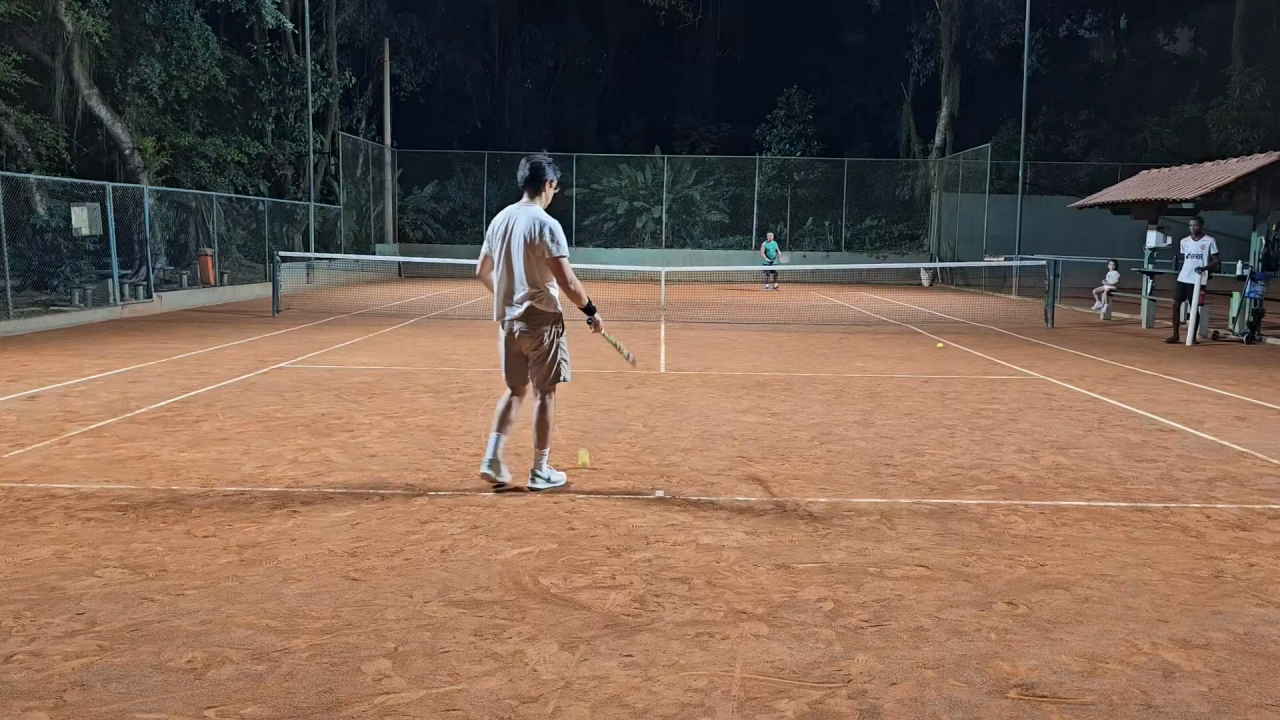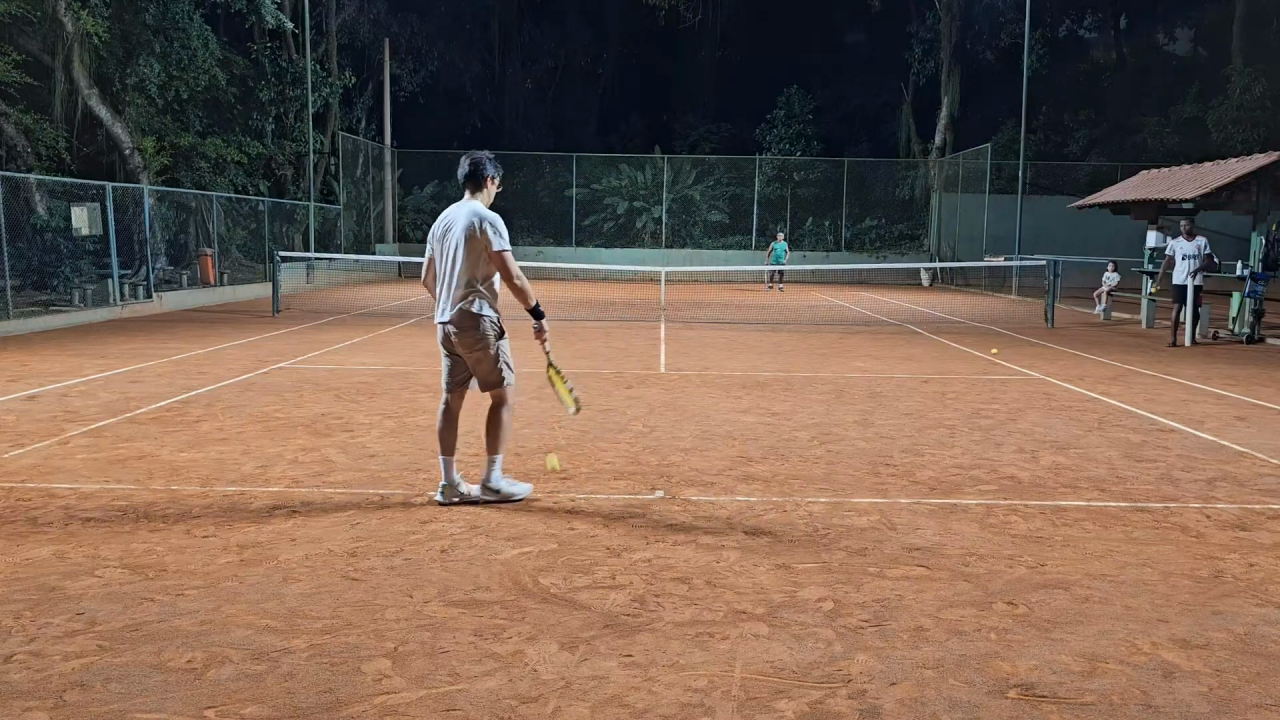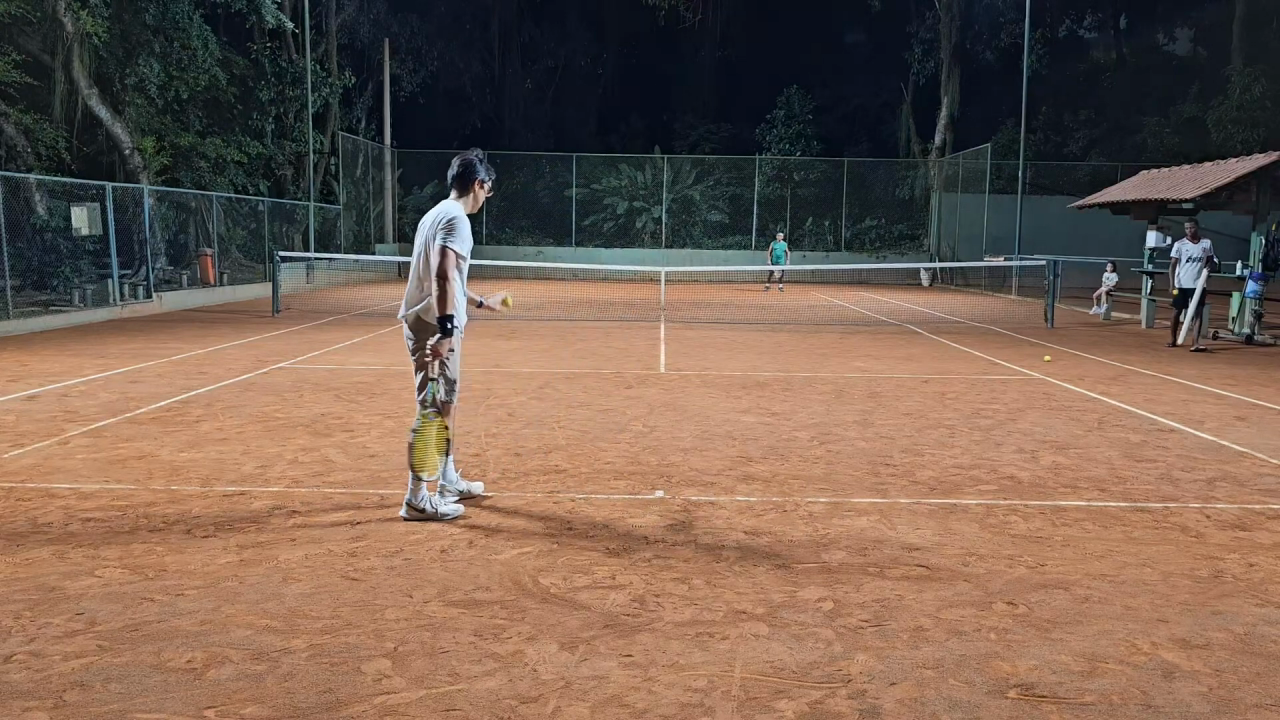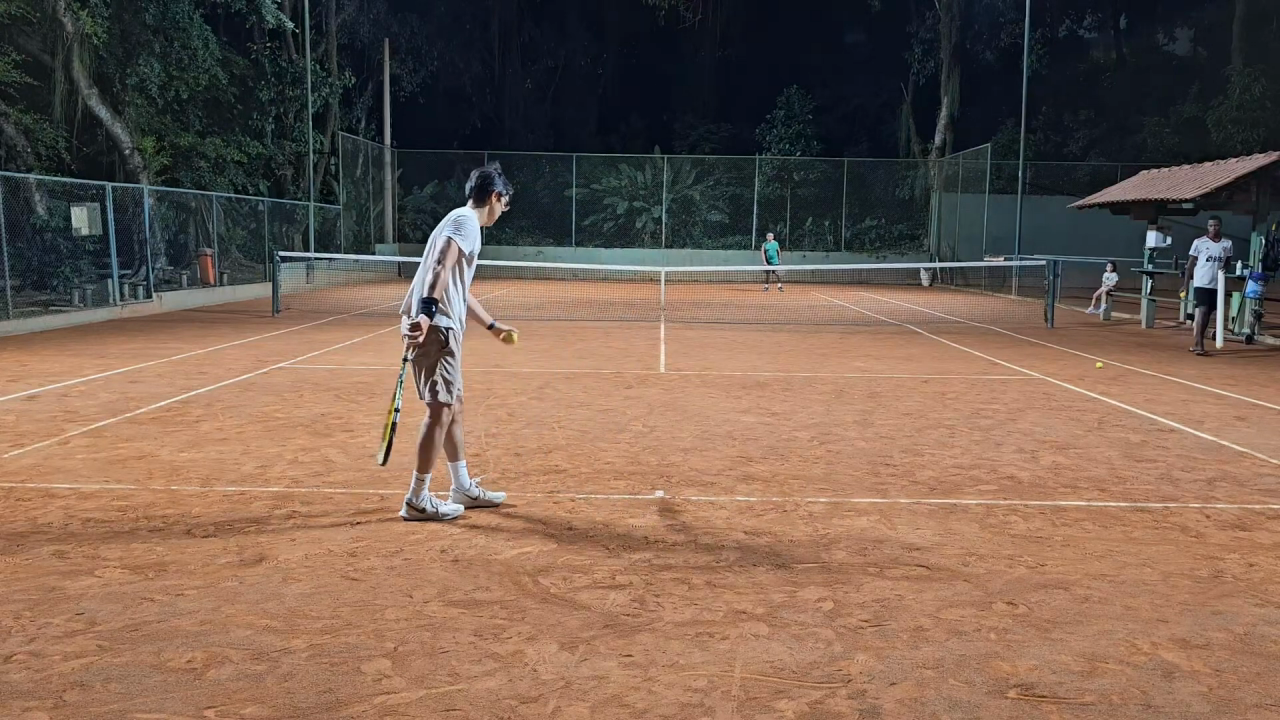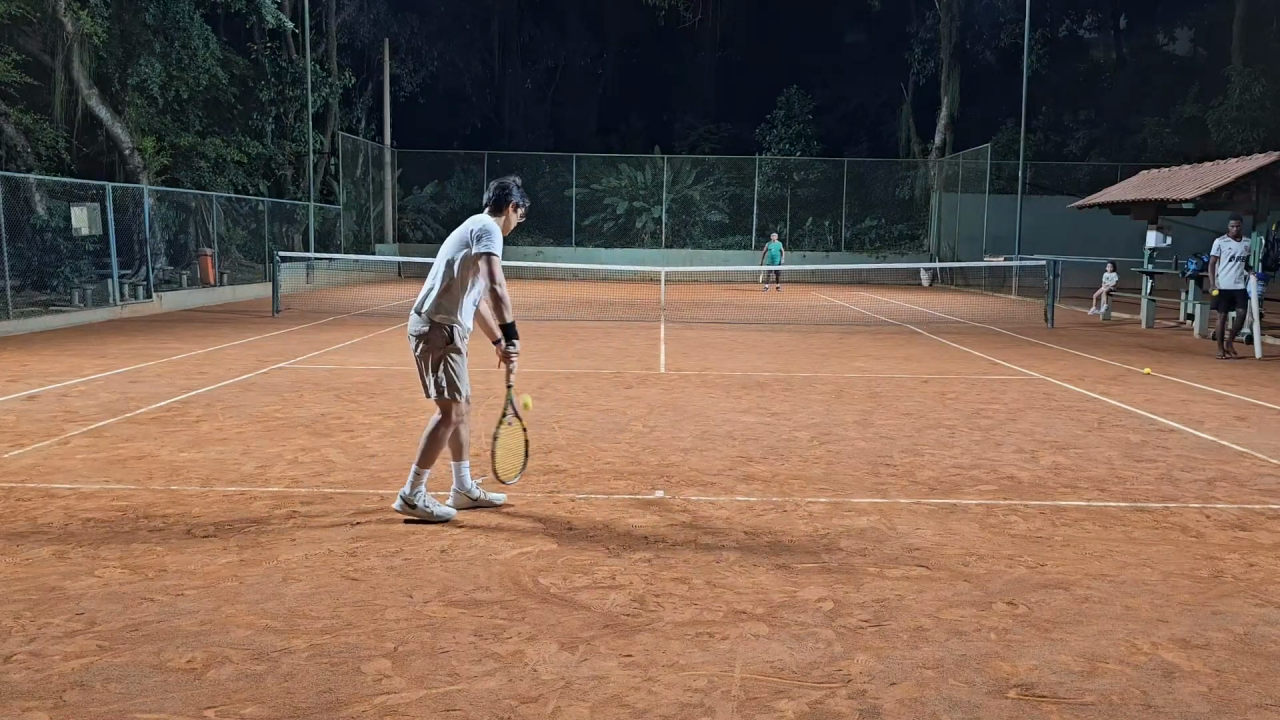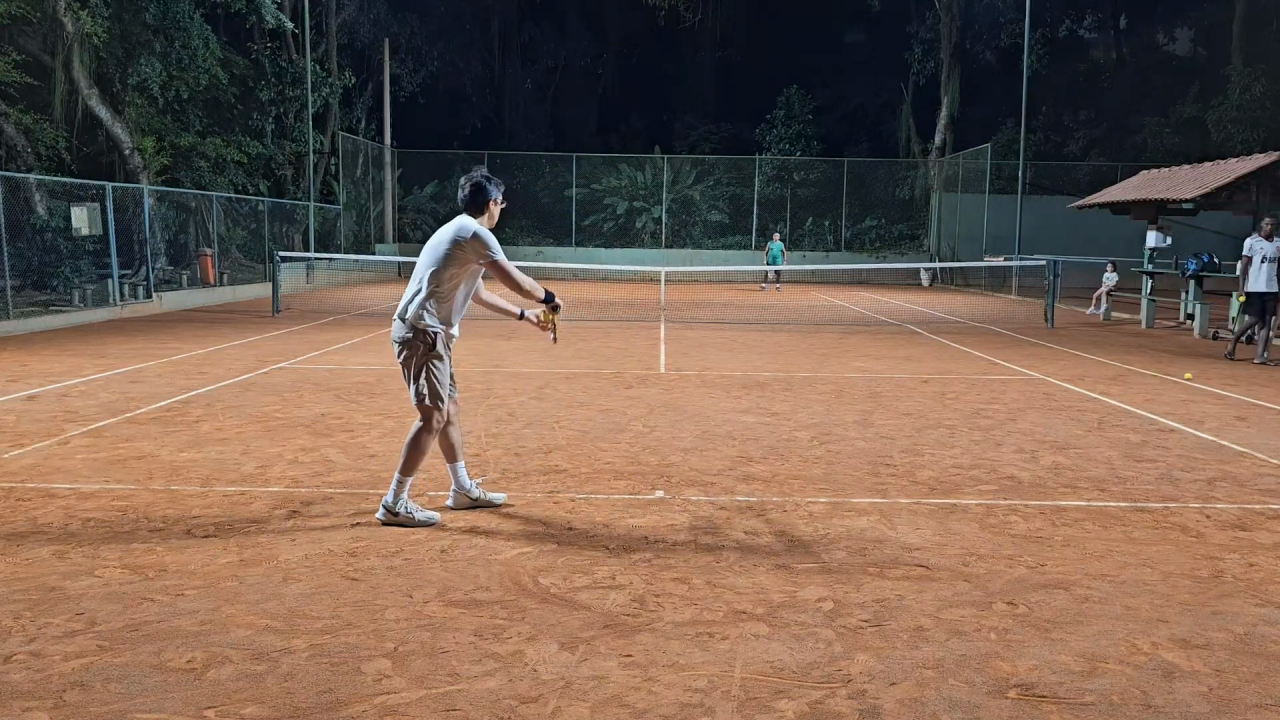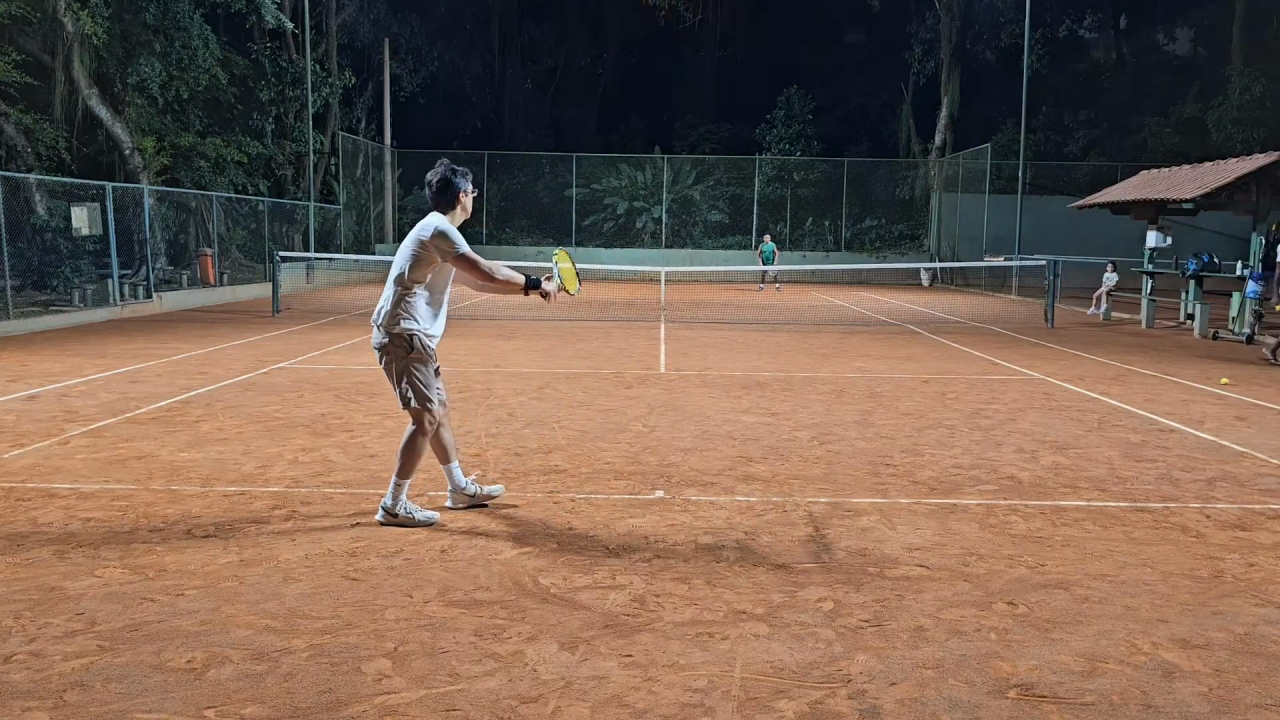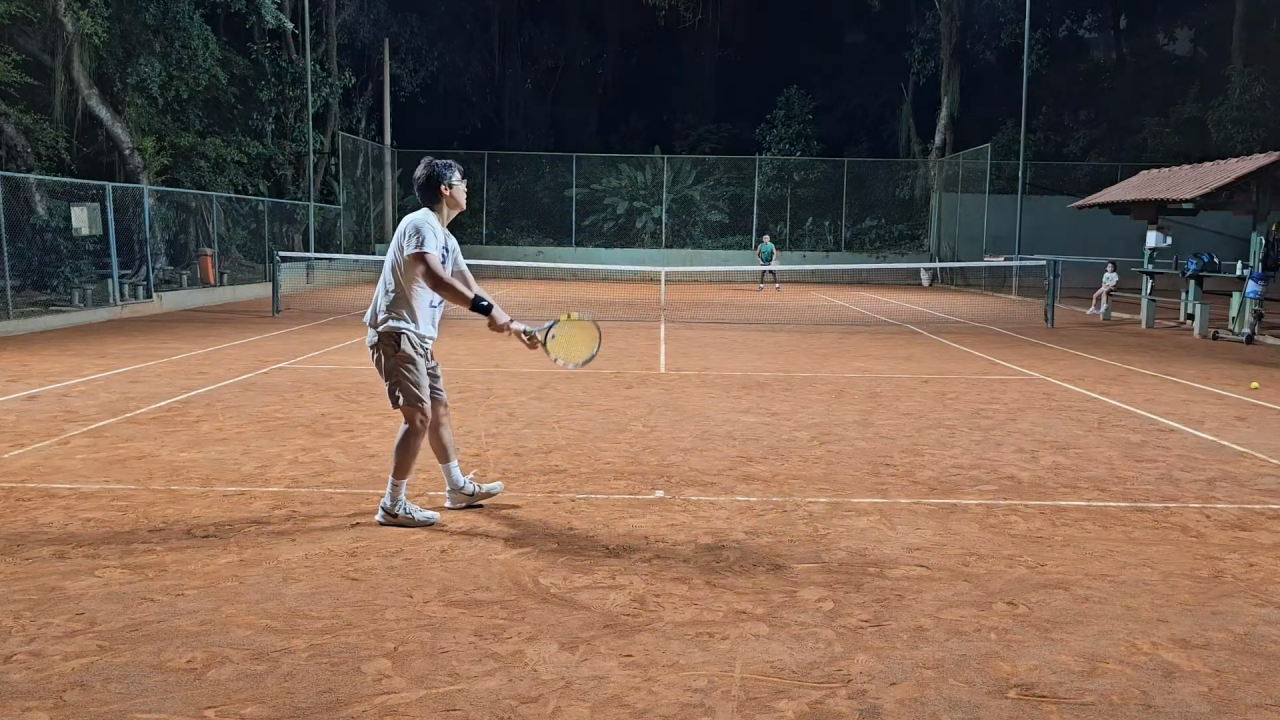
dt=0.5s
person 1, frame 1
left shoulder: (499, 220)
right shoulder: (547, 225)
left elbow: (483, 272)
right elbow: (567, 281)
right wrist: (591, 312)
left hip: (509, 320)
right hip: (542, 320)
left knee: (515, 391)
right knee: (544, 393)
left ankle: (493, 459)
right ankle: (541, 471)
person 1, frame 2
left shoulder: (442, 220)
right shoulder: (488, 219)
left elbow: (428, 279)
right elbow: (512, 276)
right wrist: (538, 316)
left hip: (447, 322)
right hip: (478, 321)
left knee: (451, 401)
right knee: (502, 395)
left ankle: (450, 483)
right ankle: (493, 479)
person 1, frame 3
left shoulder: (436, 214)
right shoulder: (455, 219)
right elbow: (445, 277)
left wrist: (480, 301)
right wrist: (446, 328)
left hip: (429, 323)
right hip: (435, 327)
left knee: (444, 405)
right knee: (431, 410)
left ankle: (448, 481)
right ankle: (416, 499)
person 1, frame 4
left shoulder: (461, 223)
right shoulder: (465, 219)
left elbow: (459, 291)
right elbow: (439, 267)
left wrist: (492, 325)
right wrist: (426, 311)
left hip: (440, 326)
right hip: (434, 327)
left knee: (453, 406)
right knee: (440, 411)
left ankle: (463, 488)
right ankle: (417, 500)
person 1, frame 5
left shoulder: (475, 228)
right shoulder: (487, 228)
left elbow: (477, 298)
right elbow: (495, 287)
left wrist: (499, 341)
right wrist: (511, 337)
left hip: (440, 325)
right hip: (439, 327)
left knee: (459, 407)
right knee: (450, 410)
left ankle: (463, 489)
right ankle: (413, 495)
person 1, frame 6
left shoulder: (459, 231)
right shoulder: (475, 234)
left elbow: (478, 293)
right elbow: (518, 283)
left wrist: (524, 315)
right wrist: (550, 298)
left hip: (427, 332)
right hip: (422, 332)
left knee: (449, 410)
right knee: (432, 417)
left ankle: (463, 489)
right ankle: (394, 504)
person 1, frame 7
left shoulder: (439, 230)
right shoulder: (438, 230)
left elbow: (477, 281)
right elbow: (487, 272)
left wrist: (528, 288)
right wrist: (537, 283)
left hip: (415, 336)
right hip: (403, 335)
left knee: (438, 412)
right knee: (426, 418)
left ankle: (460, 488)
right ankle: (393, 505)
person 1, frame 8
left shoulder: (447, 239)
right shoulder: (419, 225)
left elbow: (471, 289)
right elbow: (436, 280)
left wrist: (511, 324)
right wrist: (488, 312)
left hip: (418, 337)
right hip: (396, 333)
left knee: (438, 411)
right knee: (418, 417)
left ankle: (459, 487)
right ankle: (393, 505)
